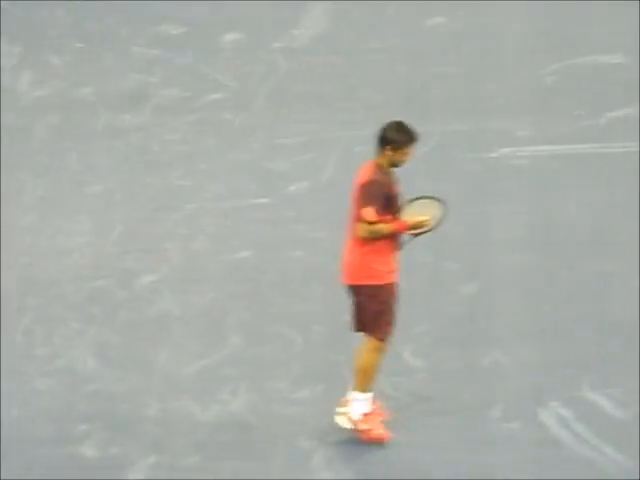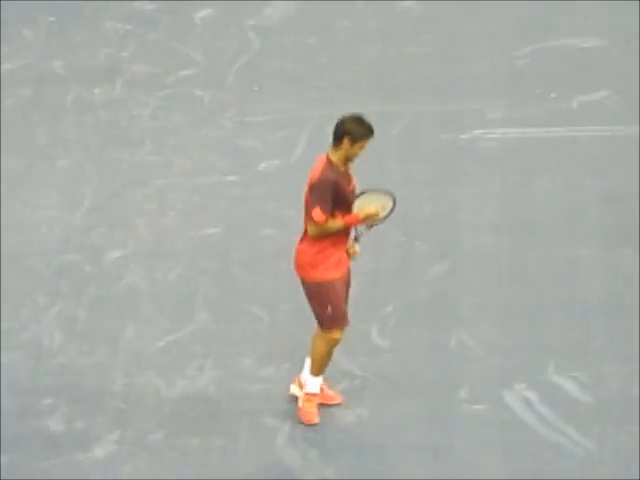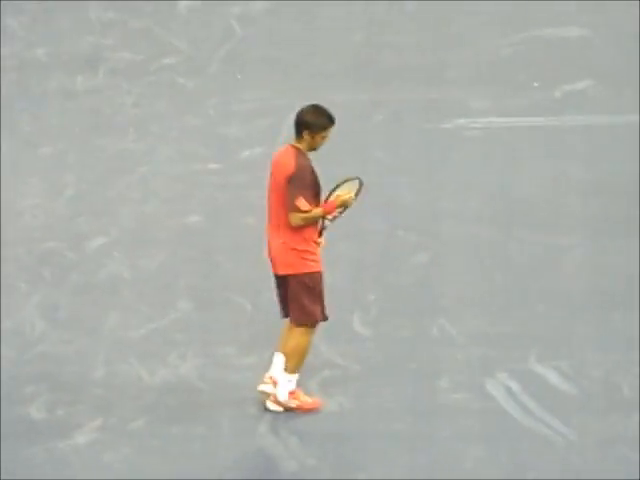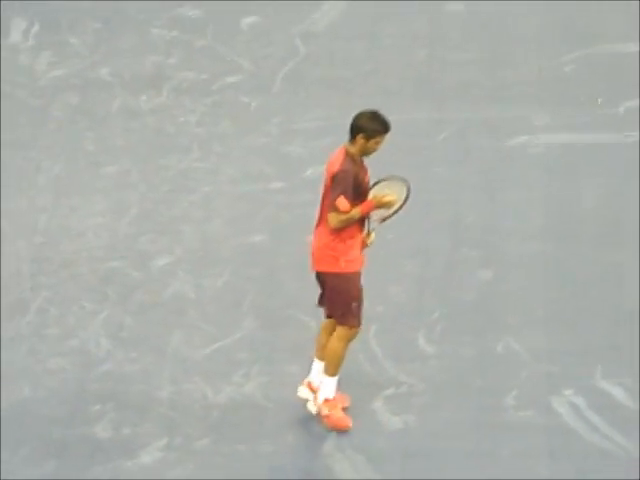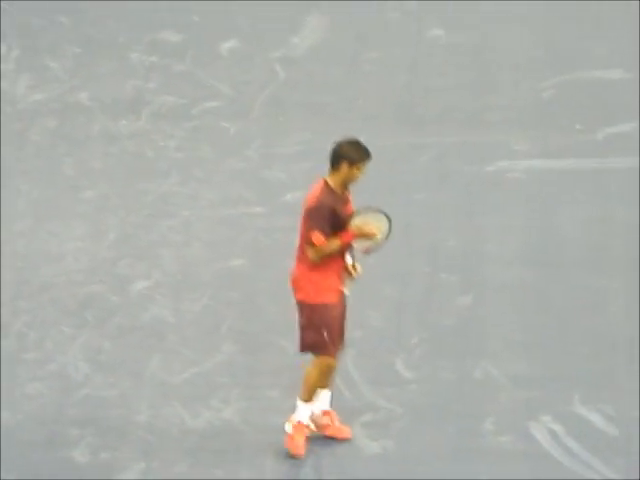
dt=0.5s
person 1, frame 1
left shoulder: (375, 172)
right shoulder: (378, 182)
right elbow: (364, 229)
right wrist: (404, 225)
left hip: (365, 270)
right hip: (373, 272)
left knee: (374, 337)
right knee: (377, 339)
left ankle: (357, 401)
right ankle: (359, 413)
person 1, frame 2
left shoulder: (341, 168)
right shoulder: (326, 178)
right elbow: (315, 229)
left wrist: (347, 242)
right wrist: (356, 220)
left hip: (334, 260)
right hip: (319, 265)
left knee: (331, 327)
right knee: (333, 333)
left ankle: (307, 381)
right ankle: (310, 390)
person 1, frame 3
left shoulder: (284, 155)
right shoulder: (301, 169)
right elbow: (297, 219)
left wrist: (312, 230)
right wrist: (331, 207)
left hip: (284, 254)
right hip: (299, 258)
left knee: (296, 320)
right knee: (306, 325)
left ankle: (276, 377)
right ankle: (285, 393)
person 1, frame 4
left shoulder: (352, 160)
right shoulder: (345, 170)
right elbow: (336, 220)
left wrist: (361, 232)
right wrist: (372, 205)
left hip: (340, 255)
right hip: (337, 259)
left knee: (335, 319)
right knee: (348, 327)
left ankle: (315, 383)
right ankle: (325, 398)
person 1, frame 5
left shoulder: (340, 193)
right shoulder: (321, 203)
right elbow: (315, 253)
left wrist: (347, 261)
right wrist: (352, 236)
left hip: (332, 286)
right hip: (314, 290)
left knee: (333, 351)
right knee: (324, 358)
left ankle: (321, 413)
right ankle: (299, 420)
